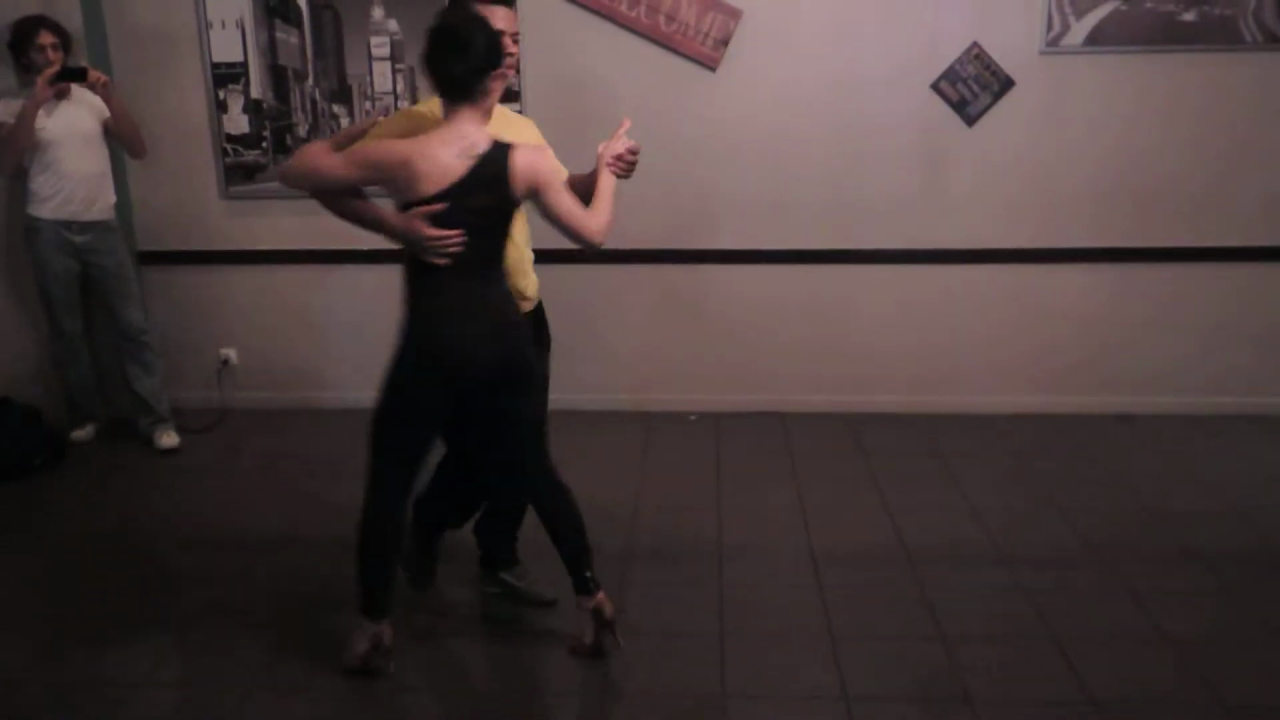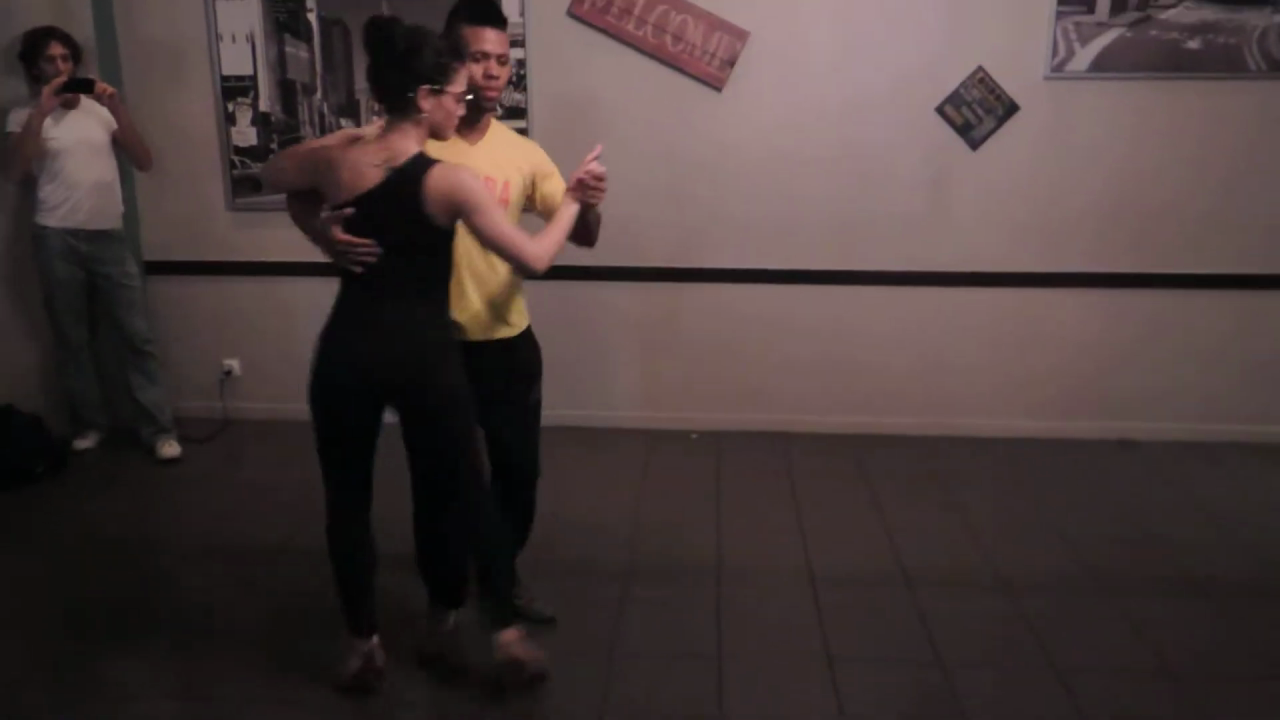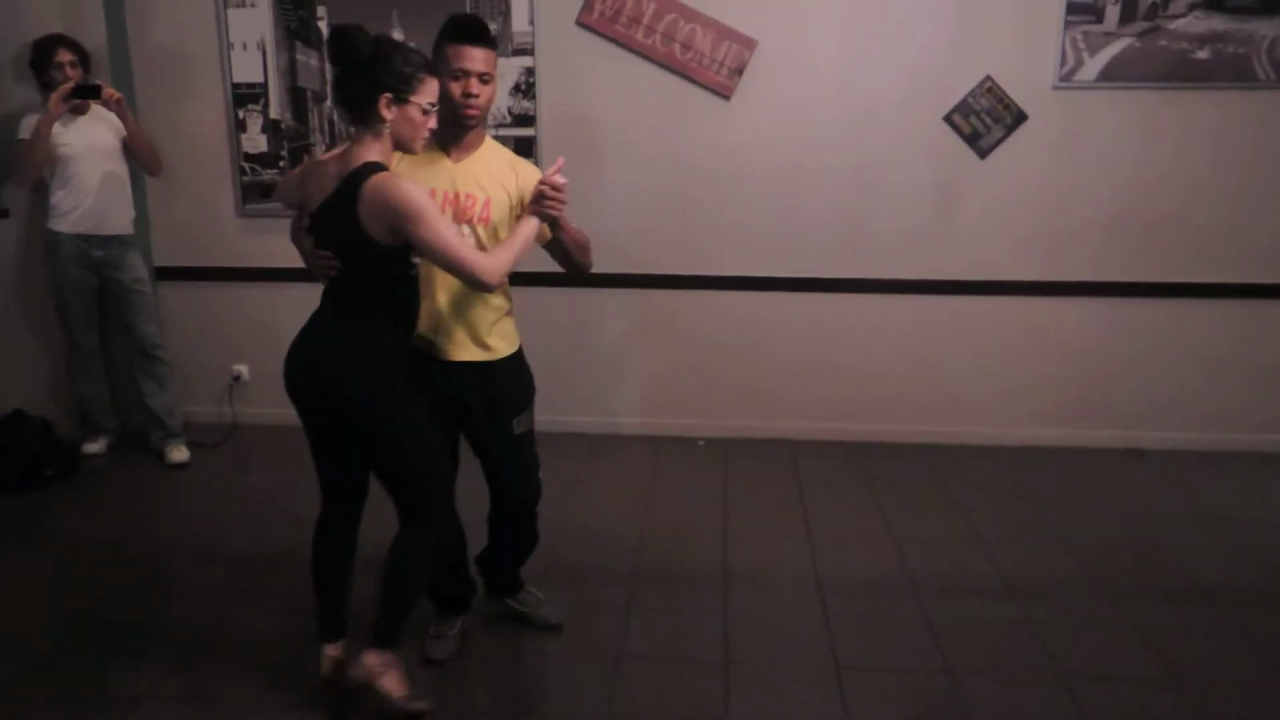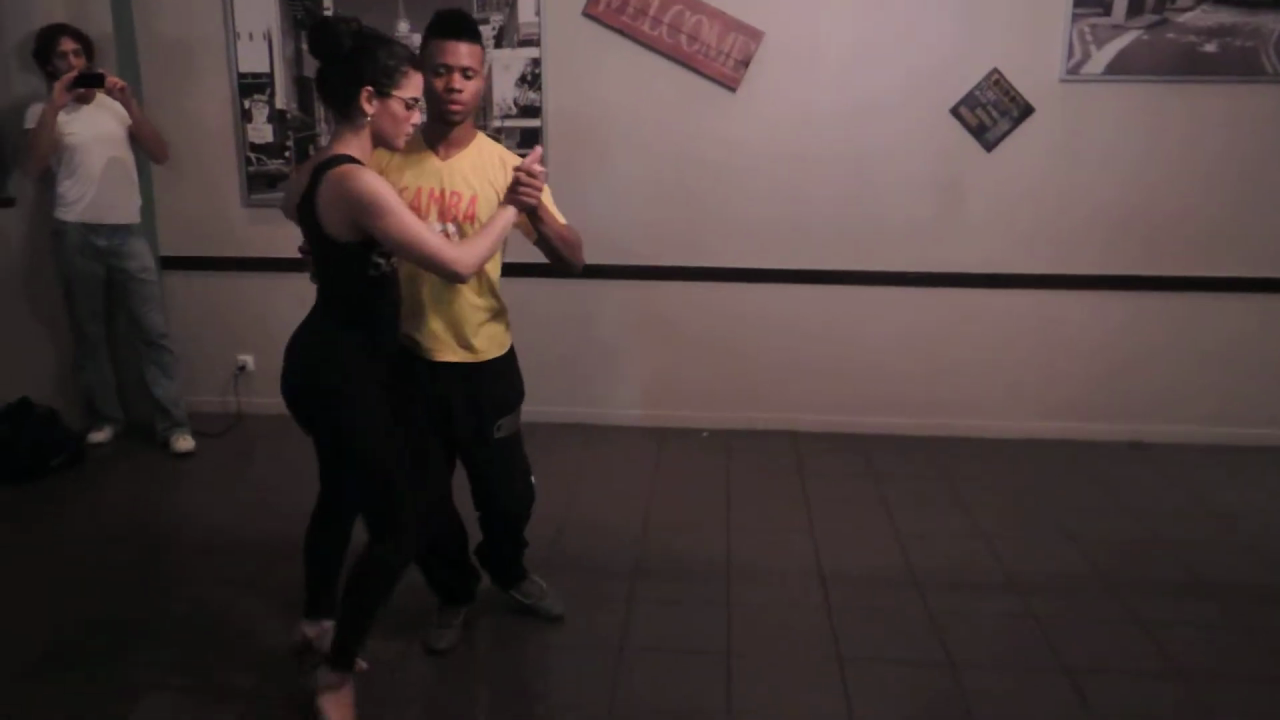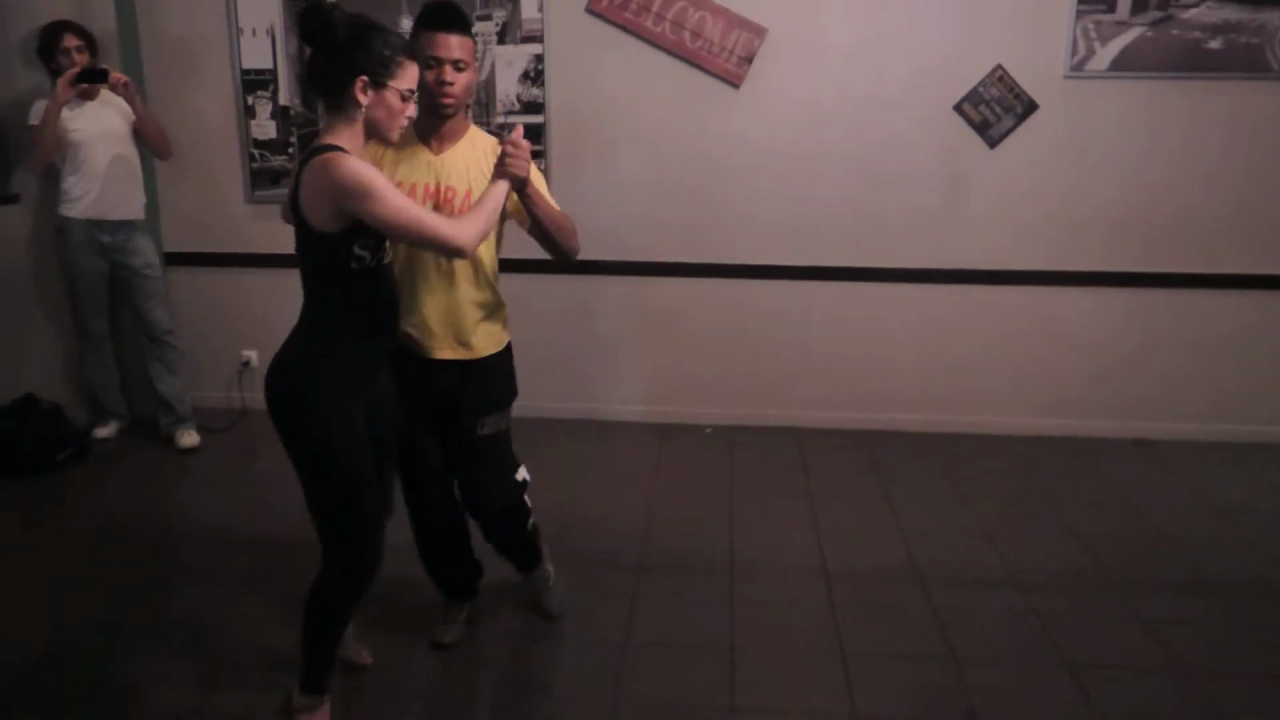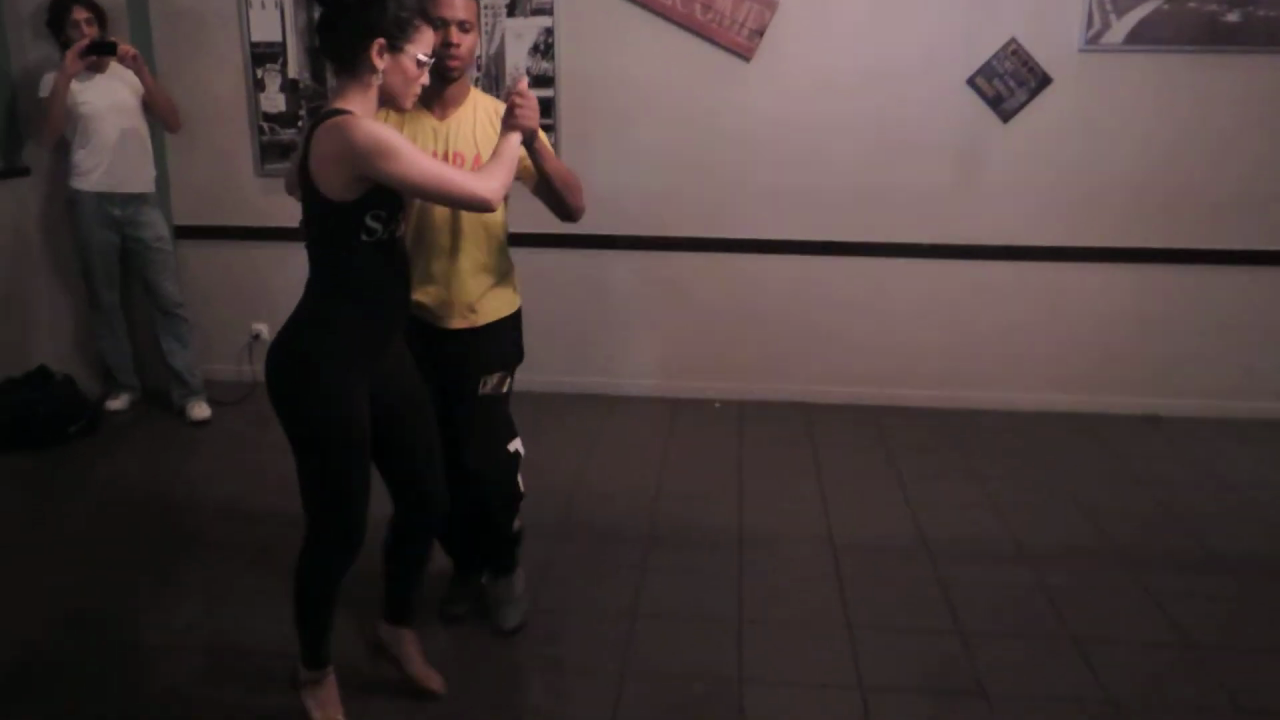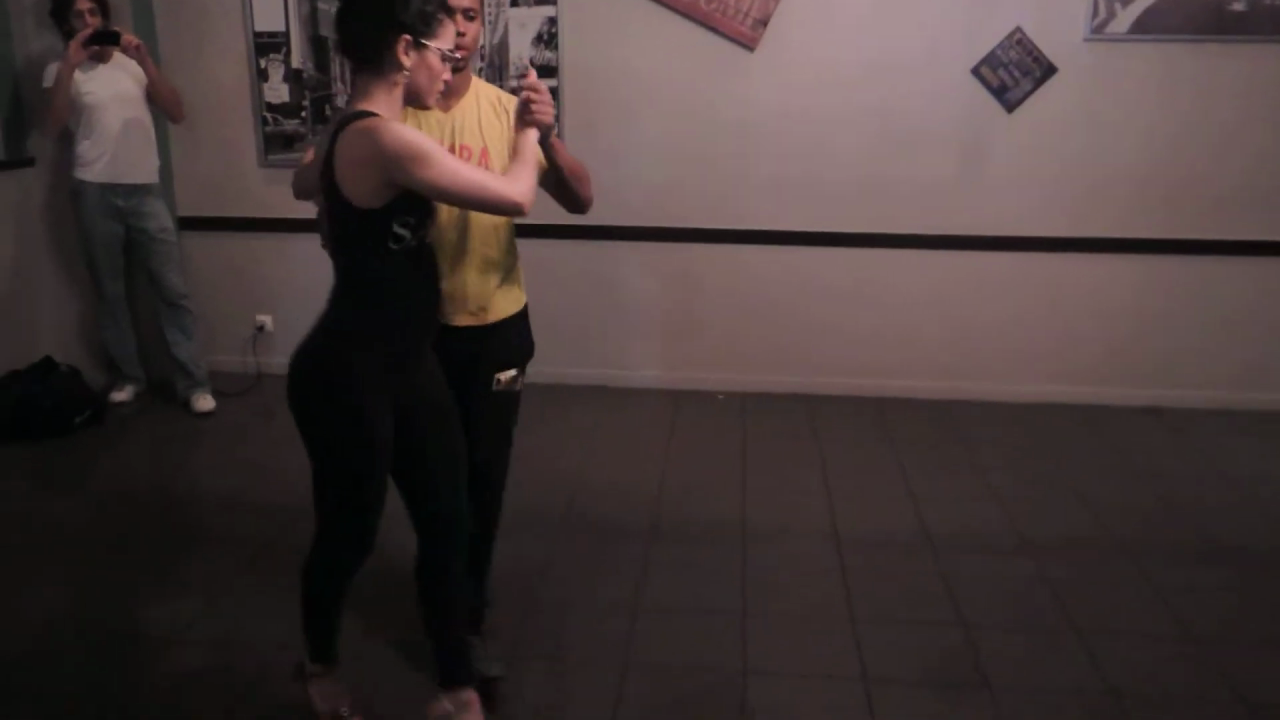
dt=0.2s
person 1, frame 1
left shoulder: (402, 155)
right shoulder: (525, 160)
left elbow: (296, 171)
right elbow: (594, 232)
left wrist: (352, 135)
right wrist: (607, 168)
left hip: (437, 342)
right hip: (504, 335)
left knee: (387, 487)
right knee: (533, 472)
left ankle: (374, 629)
right ankle: (594, 598)
person 1, frame 2
left shoulder: (338, 163)
right shoulder: (448, 182)
left elbow: (274, 174)
right elbow: (535, 258)
right wrist: (573, 202)
left hip: (346, 350)
right hip: (423, 353)
left knee: (347, 500)
right knee: (462, 494)
left ankle: (364, 645)
right ankle: (506, 631)
person 1, frame 3
left shoulder: (321, 175)
right shoulder: (397, 193)
left elbow: (287, 192)
right elbow: (486, 274)
left wrist: (341, 153)
right wrist: (535, 217)
left hip: (312, 360)
right hip: (370, 371)
left knee: (339, 504)
right knee: (427, 507)
left ankle: (334, 646)
right ankle: (379, 655)
person 1, frame 4
left shoulder: (319, 171)
right shoulder: (358, 186)
right elbow: (458, 263)
right wrist: (511, 207)
left hip: (321, 363)
right hip: (342, 375)
left knee: (341, 496)
right knee: (399, 527)
left ankle: (319, 623)
person 1, frame 5
left shoulder: (322, 165)
right shoulder: (342, 173)
right elbow: (457, 239)
right wrist: (503, 181)
left hip: (358, 372)
right hip: (319, 383)
left knee: (357, 517)
right knee: (356, 546)
left ankle: (331, 627)
person 1, frame 6
left shoulder: (337, 132)
right shoulder: (357, 136)
left elbow: (303, 180)
right elbow: (483, 194)
right wrist: (515, 134)
left hip: (380, 351)
right hip: (321, 363)
left knee: (426, 500)
right knee: (336, 528)
left ankle: (398, 629)
person 1, frame 7
left shoulder: (353, 134)
right shoulder: (383, 139)
left elbow: (309, 182)
right elbow: (514, 196)
right wrist: (529, 130)
left hip: (408, 365)
right hip: (346, 376)
left knee: (448, 526)
right knee: (348, 535)
person 2, frame 1
left shoulder: (520, 128)
right shoulder: (420, 123)
left elbow: (560, 193)
right elbow: (332, 185)
left wrist: (605, 172)
right wrist: (402, 228)
left hip: (523, 316)
left ankle: (500, 560)
right ankle: (426, 527)
person 2, frame 2
left shoulder: (523, 152)
left elbow: (580, 237)
right elbow: (303, 193)
left wrist: (587, 203)
right wrist: (330, 238)
left hip: (509, 343)
left knee: (519, 473)
person 2, frame 3
left shoulder: (516, 173)
right shoulder: (392, 162)
left elbow: (579, 264)
left wrist: (556, 220)
right wrist: (312, 253)
left hip: (495, 364)
right hip: (418, 362)
left knee: (519, 493)
left ankle: (505, 583)
right ankle: (452, 604)
person 2, frame 4
left shoulder: (509, 169)
right shoulder: (385, 159)
left elbow: (572, 260)
left wrist: (534, 212)
left hip: (483, 361)
right hip: (407, 361)
left knee: (505, 493)
right knee: (421, 496)
left ankle: (510, 571)
right ankle: (453, 594)
person 2, frame 5
left shoulder: (499, 157)
right shoulder: (378, 154)
left elbow: (567, 249)
left wrist: (525, 186)
left hip: (479, 357)
right hip: (405, 356)
left knee: (493, 488)
right knee: (426, 494)
left ankle: (530, 560)
right ankle: (457, 590)
person 2, frame 6
left shoulder: (502, 120)
right shoulder: (383, 119)
left elbow: (572, 208)
left wrist: (534, 139)
left hip: (487, 321)
right hip: (414, 320)
left knee: (485, 459)
right knee: (434, 460)
left ankle: (504, 565)
right ankle: (467, 565)
person 2, frame 7
left shoulder: (507, 111)
left elbow: (580, 200)
right elbow: (314, 185)
left wrist: (548, 135)
left hip: (494, 325)
left knee: (483, 470)
left ankle: (467, 617)
person 3, frame 1
left shoulder: (90, 98)
left elbow: (137, 150)
left wrist: (110, 97)
left hip: (101, 226)
right hip: (49, 231)
left knee: (132, 326)
right knee: (66, 331)
left ankle: (156, 419)
right ankle: (85, 416)
person 3, frame 2
left shoulder: (99, 109)
left elbow: (144, 162)
left wrist: (117, 108)
right wrist: (40, 112)
left hip: (109, 235)
right hip: (57, 239)
left knee: (138, 335)
right knee: (72, 340)
left ankle: (158, 428)
right ankle: (89, 424)
person 3, frame 3
left shoulder: (109, 115)
right shoulder: (36, 123)
left elbow: (154, 167)
right elbow: (26, 179)
left wrist: (125, 114)
right wrist: (49, 118)
left hip: (121, 241)
right hip: (69, 244)
left knee: (149, 340)
right knee: (83, 344)
left ankle: (168, 434)
right ankle: (100, 428)
person 3, frame 4
left shoulder: (115, 104)
right shoulder: (42, 112)
left elbow: (160, 154)
right elbow: (33, 168)
left wrist: (129, 102)
right wrist: (54, 107)
left hip: (127, 231)
right hip: (76, 233)
left knee: (154, 329)
right knee: (89, 332)
left ankle: (173, 423)
right ankle: (105, 418)
person 3, frame 5
left shoulder: (118, 99)
right shoulder: (46, 108)
left elbow: (164, 150)
right elbow: (37, 165)
left wrist: (133, 98)
right wrist: (57, 103)
left hip: (131, 227)
right hip: (80, 229)
left knee: (158, 325)
right knee: (93, 328)
left ankle: (177, 419)
right ankle: (109, 413)
person 3, frame 6
left shoulder: (128, 71)
right shoulder: (57, 80)
left elbow: (173, 123)
right elbow: (48, 137)
left wrist: (142, 71)
right wrist: (66, 75)
left hip: (142, 199)
right hip: (91, 202)
left knee: (168, 297)
right knee: (105, 301)
left ankle: (189, 391)
right ankle: (123, 385)
person 3, frame 7
left shoulder: (131, 63)
right shoulder: (61, 71)
left elbow: (176, 114)
right elbow: (52, 127)
left wrist: (146, 61)
right wrist: (68, 66)
left hip: (145, 190)
right hip: (95, 193)
left knee: (173, 289)
right knee: (109, 292)
left ankle: (194, 383)
right ankle: (128, 376)
